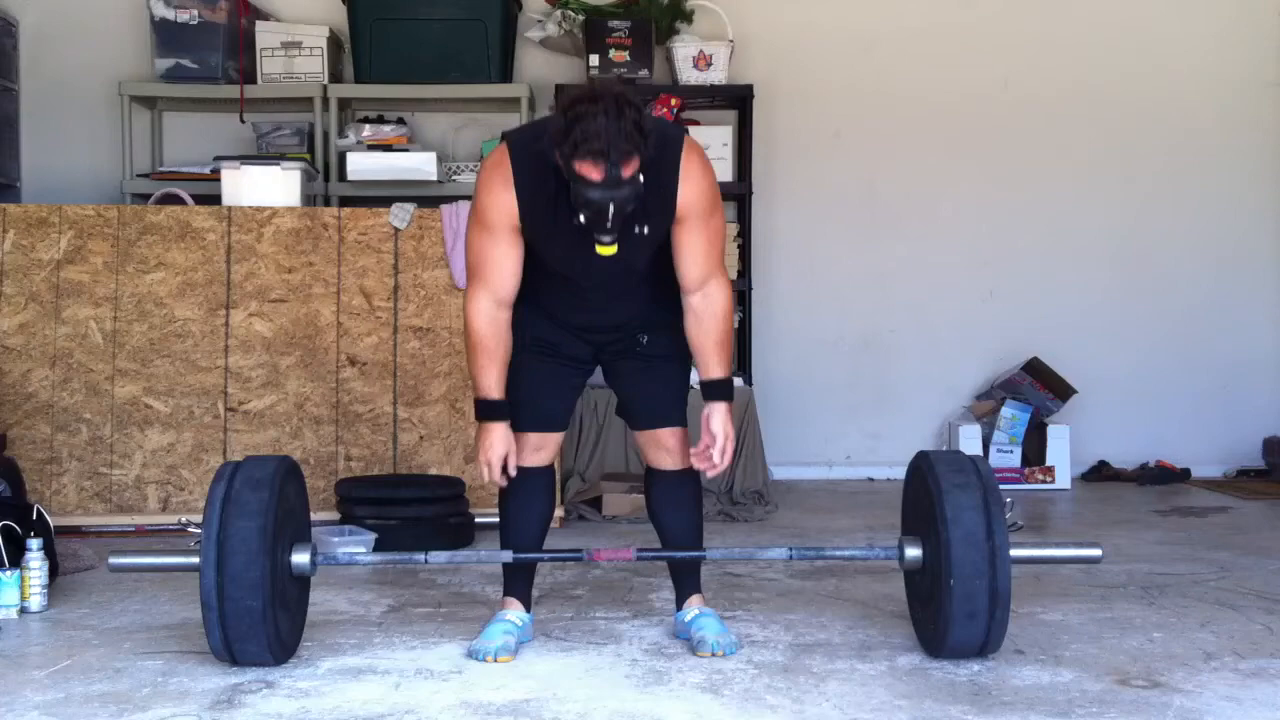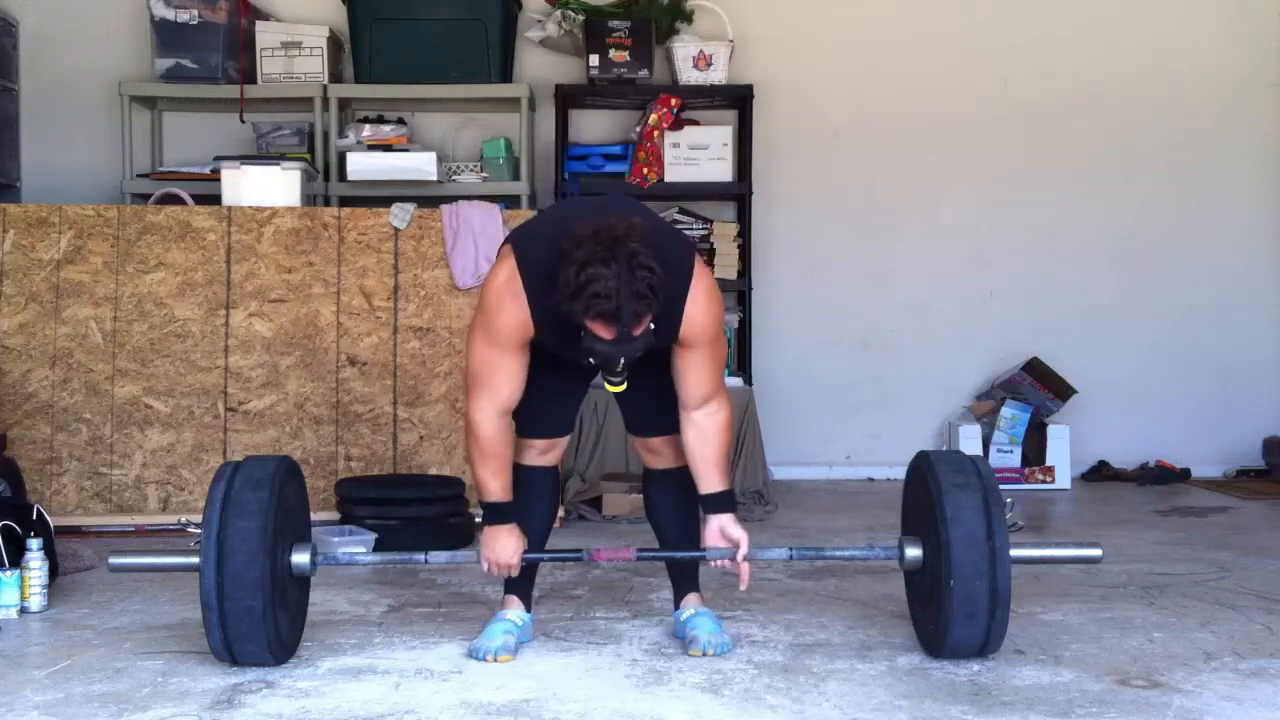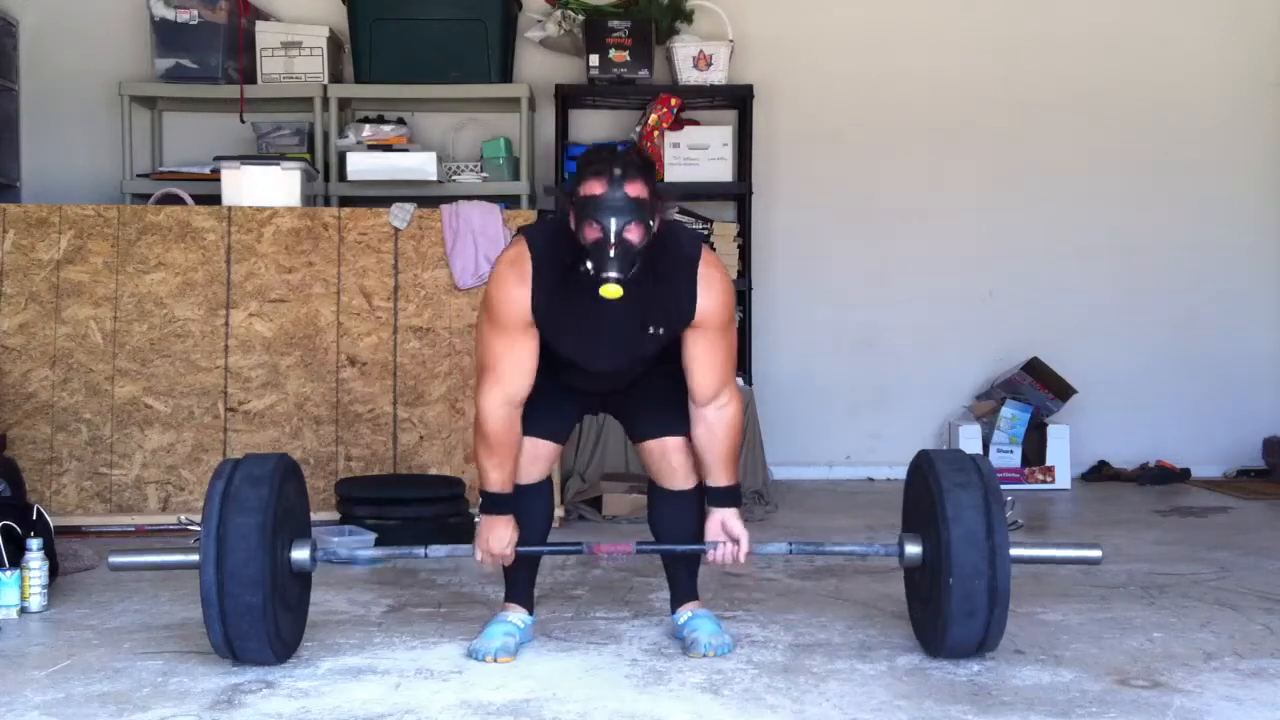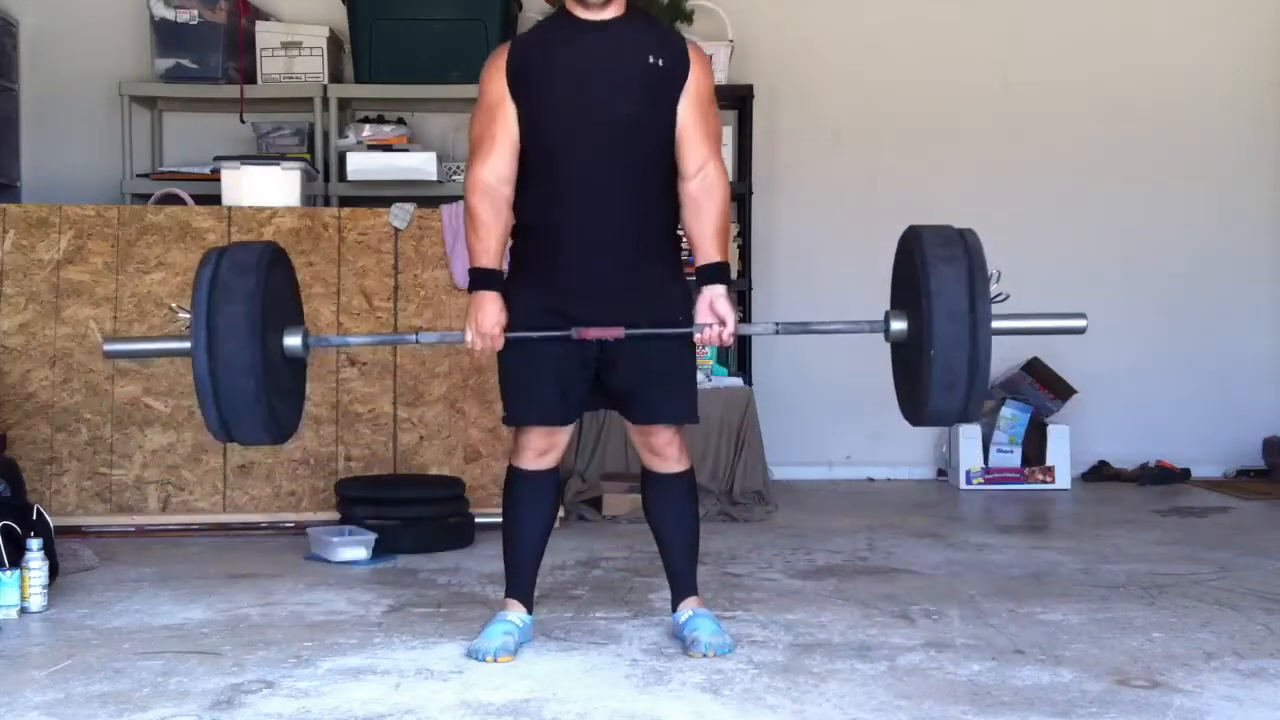
dt=0.7s
person 1, frame 1
left shoulder: (683, 167)
right shoulder: (509, 172)
left elbow: (706, 288)
right elbow: (489, 302)
left wrist: (718, 395)
right wrist: (492, 415)
left hip: (649, 321)
right hip: (546, 324)
left knee: (668, 446)
right knee: (531, 449)
left ankle: (691, 603)
right ankle: (515, 606)
person 1, frame 2
left shoulder: (691, 288)
right shoulder: (515, 286)
left elbow: (703, 407)
right elbow: (488, 412)
left wrist: (719, 509)
right wrist: (499, 519)
right hip: (550, 341)
left knee: (664, 447)
right knee: (537, 446)
left ankle: (689, 602)
right ankle: (515, 606)
person 1, frame 3
left shoulder: (698, 273)
right shoulder: (523, 270)
left elbow: (714, 399)
right elbow: (501, 398)
left wrist: (723, 502)
right wrist: (496, 510)
left hip: (650, 371)
right hip: (554, 371)
left knee: (675, 462)
right knee: (527, 461)
left ankle: (688, 606)
right ankle: (516, 610)
person 1, frame 4
left shoulder: (677, 54)
right shoulder: (516, 60)
left elbow: (701, 172)
right elbow: (491, 176)
left wrist: (713, 279)
right wrist: (485, 286)
left hip: (651, 295)
right hip: (543, 297)
left knee: (663, 444)
right knee: (536, 446)
left ankle: (688, 603)
right ankle: (516, 607)
